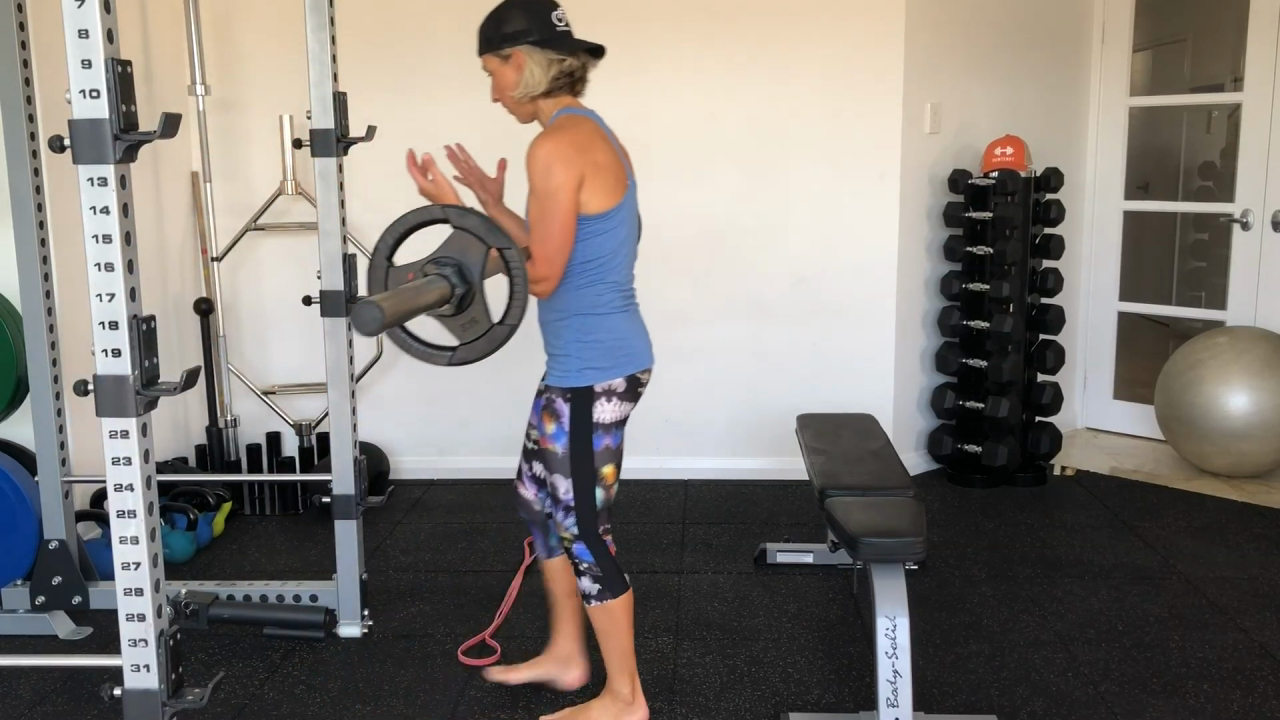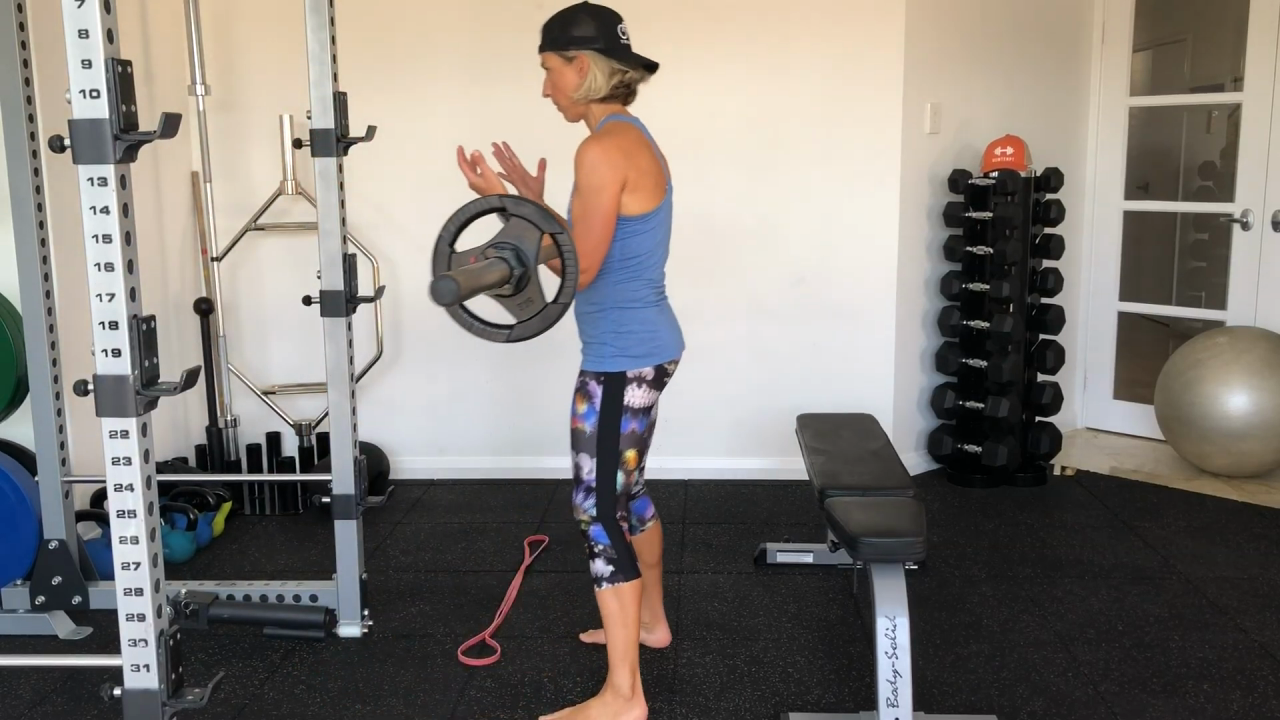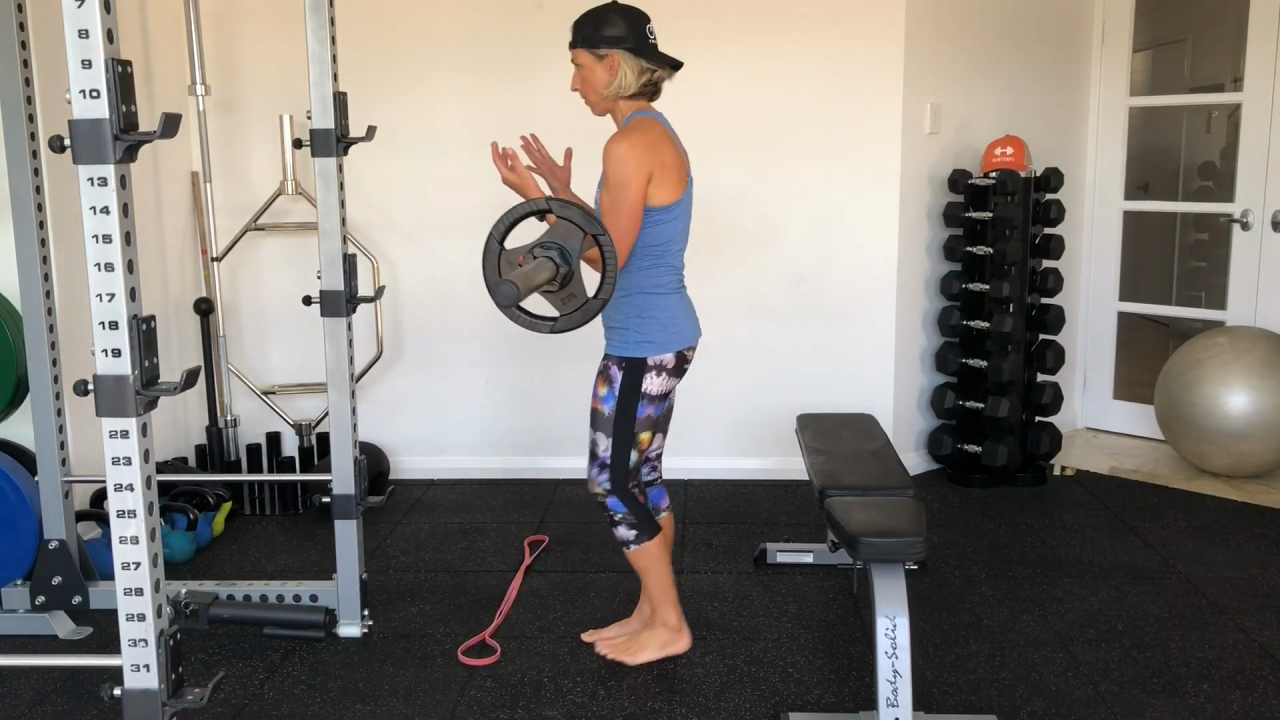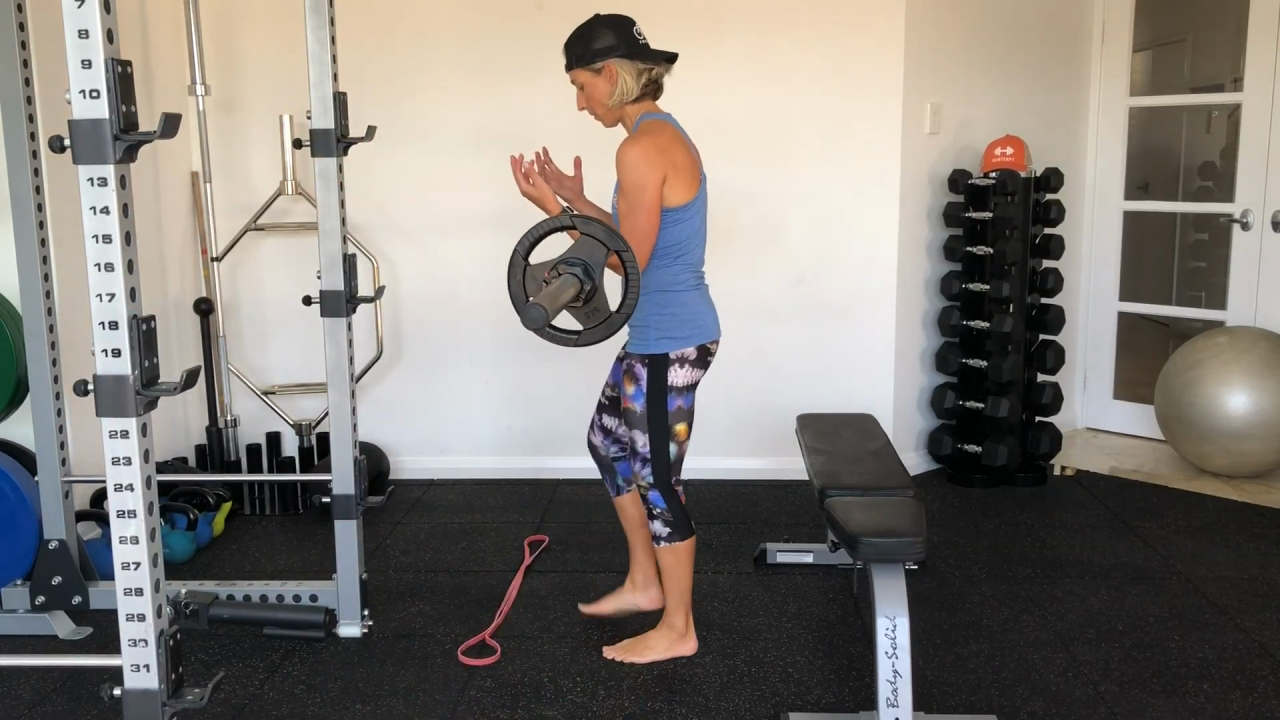
dt=0.4s
person 1, frame 1
left shoulder: (556, 146)
right shoulder: (590, 133)
left elbow: (541, 276)
left wrist: (456, 212)
right wrist: (492, 205)
left hip: (593, 367)
right hip: (592, 357)
left knee: (581, 525)
right knee: (538, 493)
right ankle: (564, 654)
person 1, frame 2
left shoulder: (603, 149)
right shoulder: (629, 139)
left elbow: (581, 269)
left wrist: (505, 205)
right wrist: (535, 202)
left hip: (621, 357)
right hip: (639, 347)
left knee: (597, 512)
right knee: (623, 490)
right ankle: (650, 619)
person 1, frame 3
left shoulder: (630, 143)
right shoulder: (652, 134)
left elbow: (608, 256)
left wrist: (533, 196)
right wrist: (563, 191)
left hip: (643, 342)
right hip: (656, 333)
left knee: (614, 484)
right knee: (638, 477)
left ankle: (670, 625)
right ankle: (653, 612)
person 1, frame 4
left shoulder: (642, 148)
right shoulder: (662, 134)
left elbow: (630, 258)
left wrist: (551, 209)
right wrist: (576, 200)
left hip: (668, 338)
right hip: (663, 331)
left knee: (656, 479)
right knee: (609, 443)
left ankle: (677, 630)
right ankle: (644, 584)
